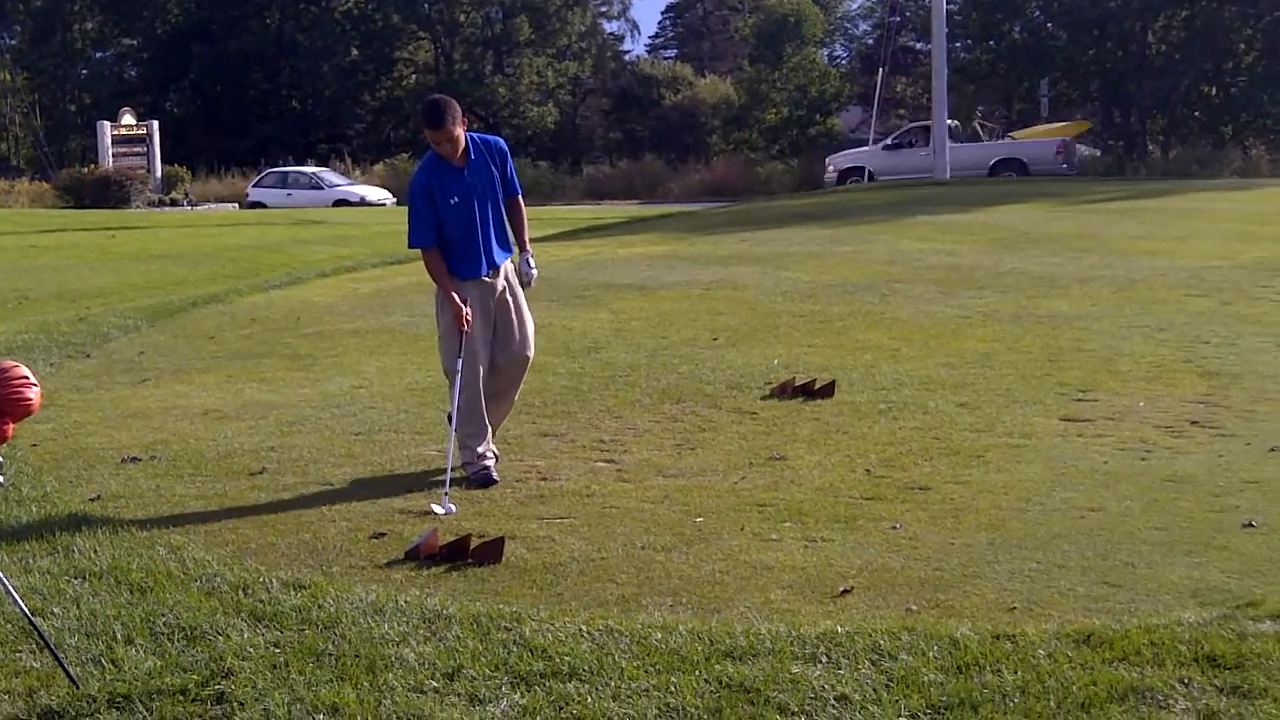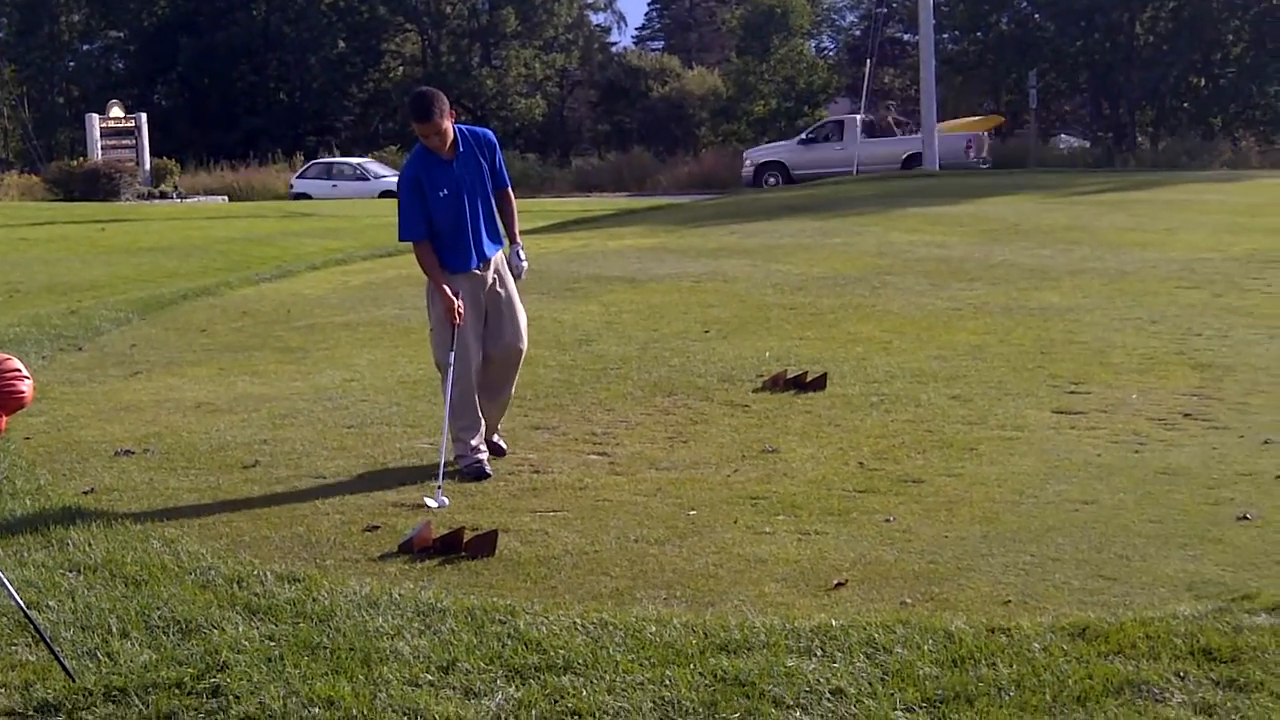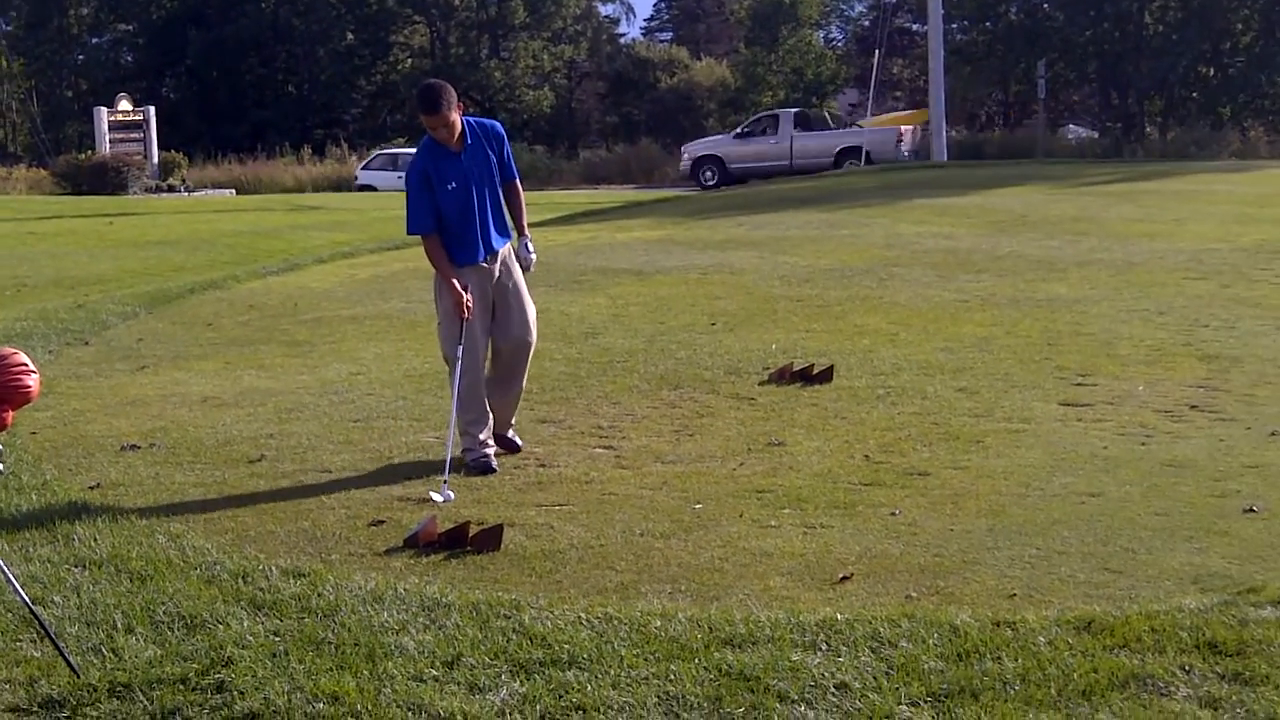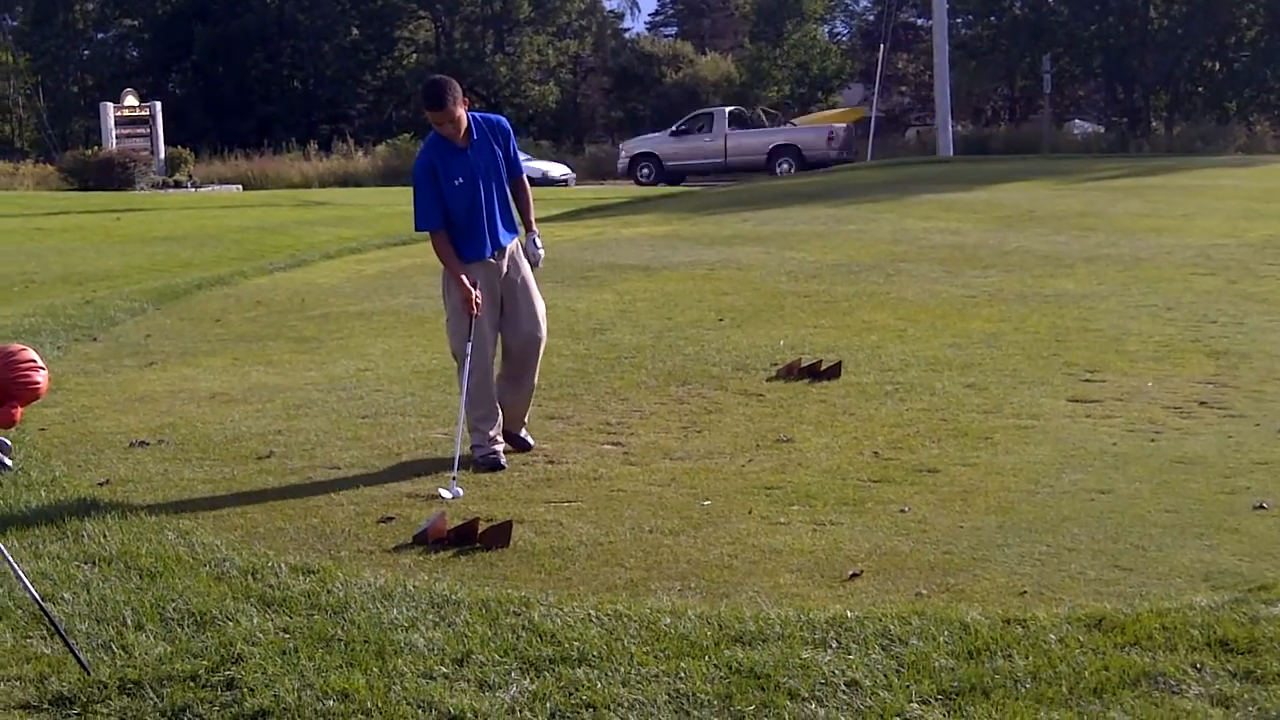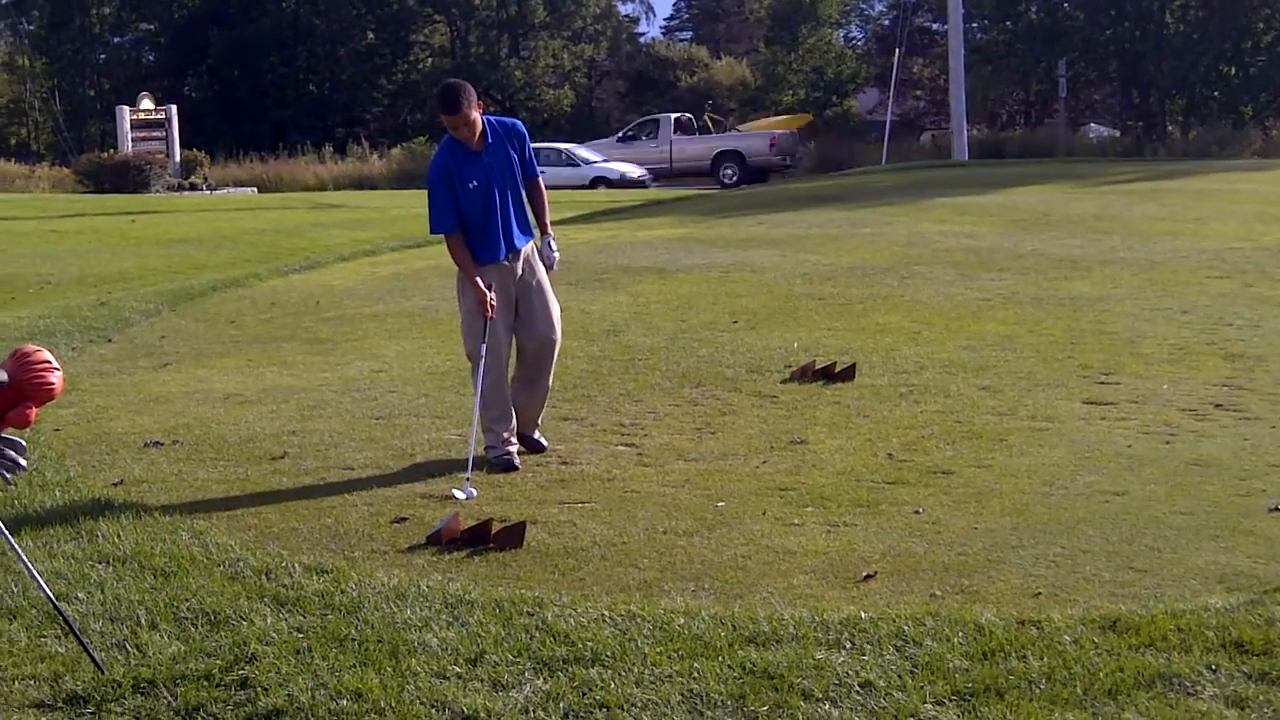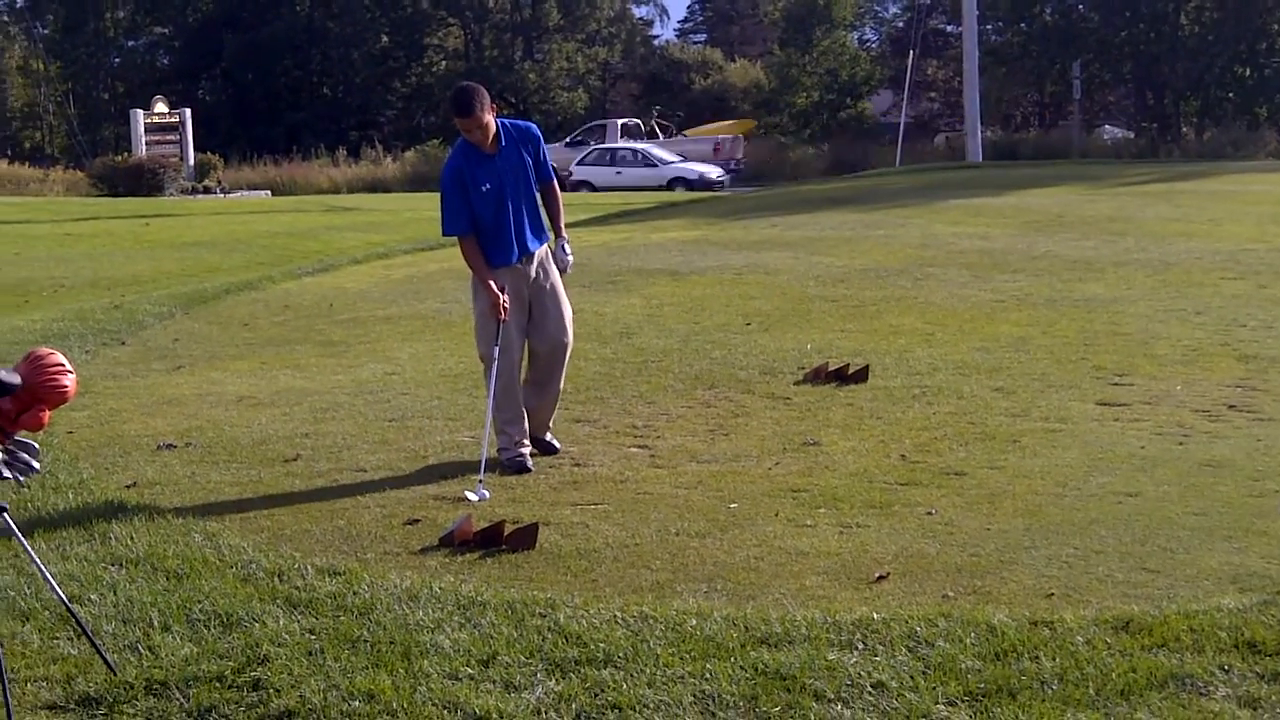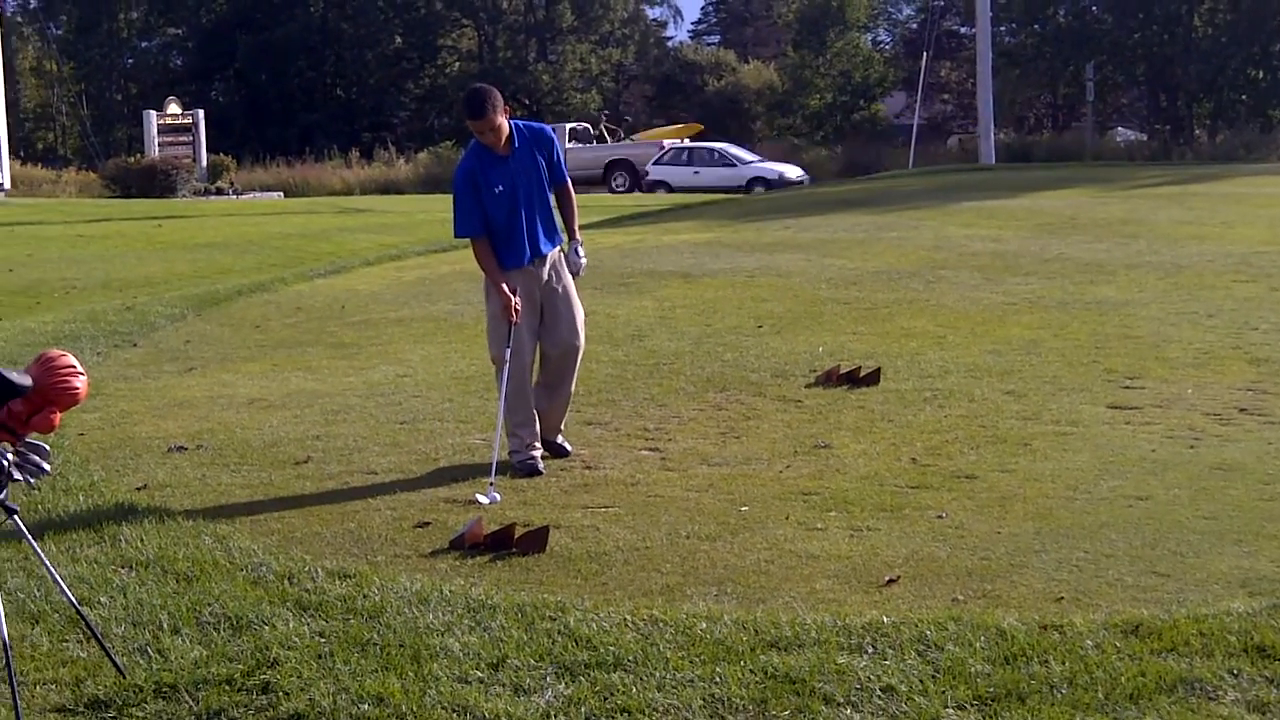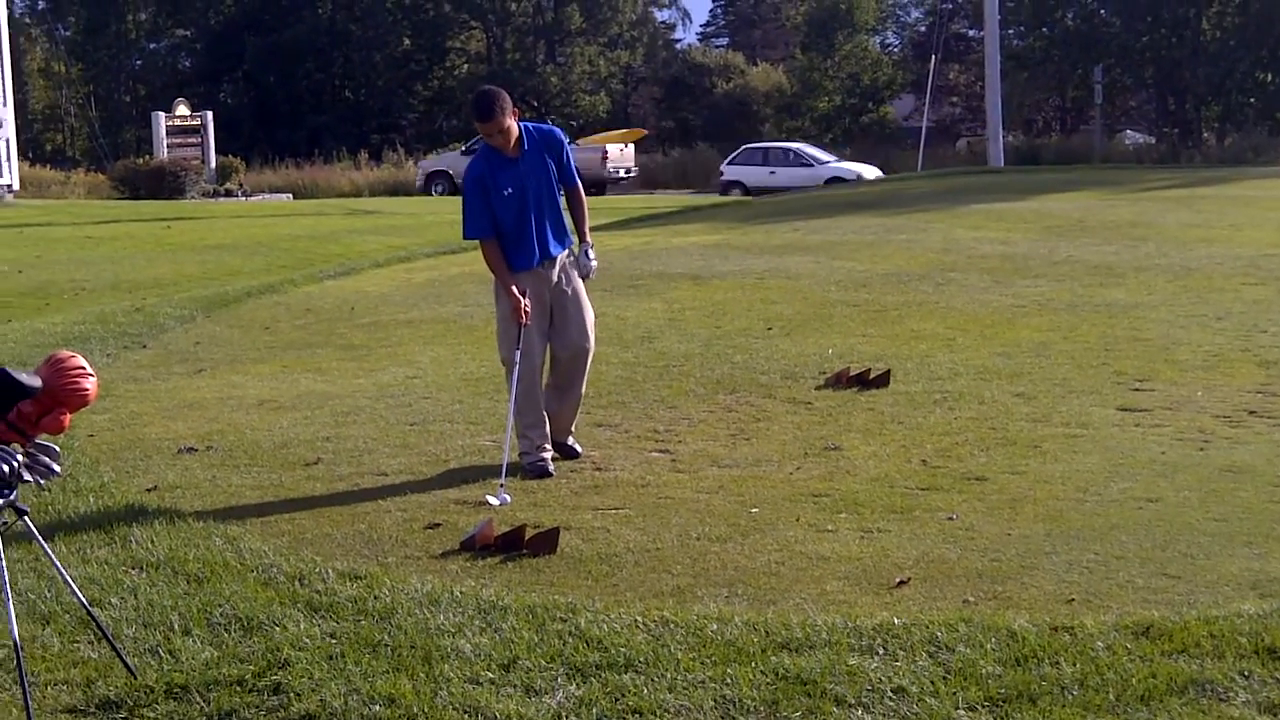
dt=0.1s
person 1, frame 1
left shoulder: (495, 150)
right shoulder: (425, 180)
left elbow: (513, 201)
right elbow: (428, 248)
left wrist: (525, 253)
right wrist: (452, 296)
left hip: (502, 269)
right hip: (461, 283)
left knee: (518, 352)
right knee: (468, 371)
left ankle: (479, 425)
right ankle: (477, 457)
person 1, frame 2
left shoulder: (484, 142)
right shoulder: (414, 173)
left elbow: (503, 193)
right elbow: (419, 241)
left wrist: (515, 245)
right wrist: (443, 290)
left hip: (494, 261)
right hip: (452, 276)
left knee: (511, 344)
right knee: (460, 364)
left ankle: (487, 425)
right ankle: (470, 450)
person 1, frame 3
left shoulder: (491, 134)
right shoulder: (421, 166)
left elbow: (511, 185)
right elbow: (428, 234)
left wrist: (524, 237)
right wrist: (452, 283)
left hip: (502, 253)
right hip: (460, 269)
left knee: (521, 337)
right knee: (468, 358)
left ankle: (500, 422)
right ankle: (477, 444)
person 1, frame 4
left shoulder: (498, 129)
right shoulder: (427, 162)
left elbow: (518, 181)
right elbow: (436, 230)
left wrist: (531, 232)
right wrist: (460, 280)
left hip: (509, 249)
right hip: (468, 265)
left knee: (531, 333)
right knee: (476, 354)
left ankle: (512, 421)
right ankle: (486, 440)
person 1, frame 5
left shoulder: (513, 132)
right shoulder: (443, 166)
left elbow: (533, 183)
right elbow: (451, 233)
left wrist: (547, 235)
right wrist: (475, 281)
left hip: (525, 252)
right hip: (483, 267)
left knee: (545, 336)
right knee: (490, 355)
left ankle: (526, 423)
right ankle: (501, 441)
person 1, frame 6
left shoulder: (527, 136)
right shoulder: (457, 168)
left elbow: (548, 186)
right elbow: (464, 235)
left wrist: (561, 238)
right wrist: (488, 284)
left hip: (539, 255)
right hip: (497, 270)
left knee: (557, 339)
right knee: (504, 358)
left ankle: (538, 424)
right ankle: (513, 443)
person 1, frame 7
left shoulder: (541, 138)
right shoulder: (469, 170)
left elbow: (562, 189)
right elbow: (477, 237)
left wrist: (575, 241)
right wrist: (500, 287)
left hip: (552, 258)
right hip: (509, 272)
left knee: (569, 343)
right knee: (515, 360)
left ankle: (549, 427)
right ankle: (524, 446)
person 1, frame 8
left shoulder: (551, 140)
right shoulder: (478, 172)
left elbow: (573, 191)
right elbow: (486, 239)
left wrist: (586, 244)
right wrist: (510, 289)
left hip: (562, 261)
right hip: (519, 274)
left knee: (579, 345)
right knee: (525, 362)
left ankle: (560, 429)
right ankle: (535, 447)
